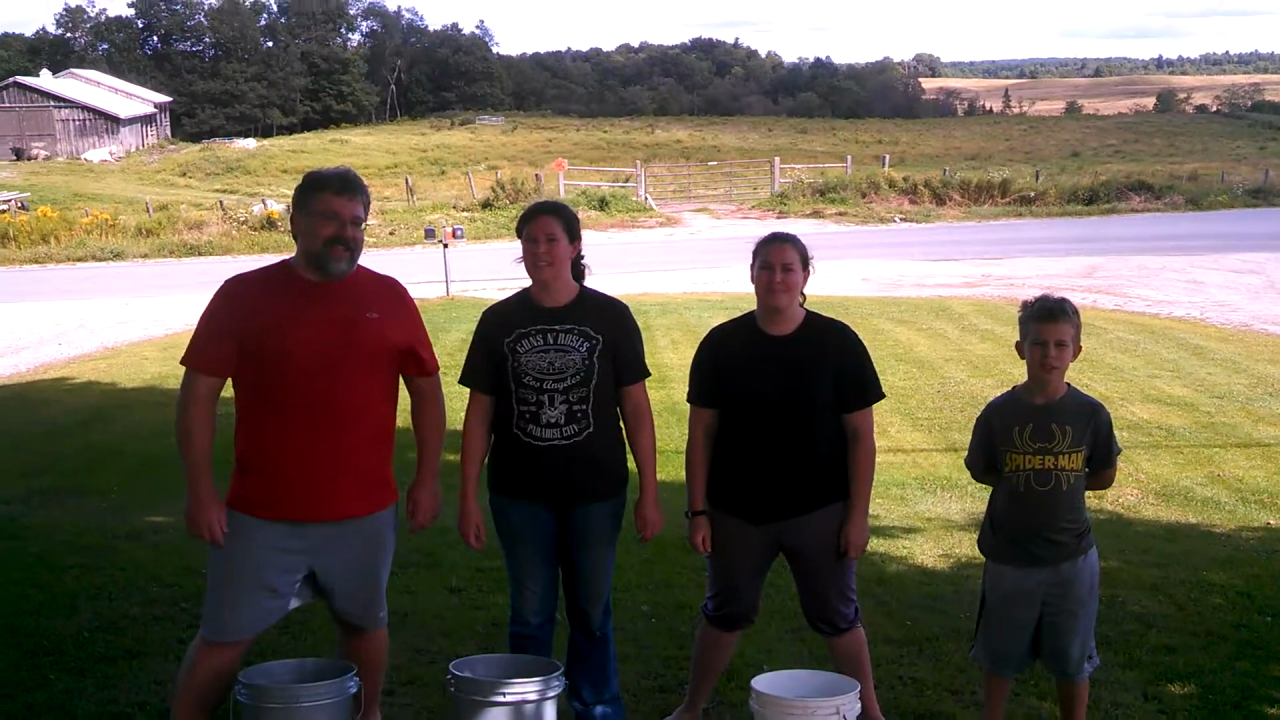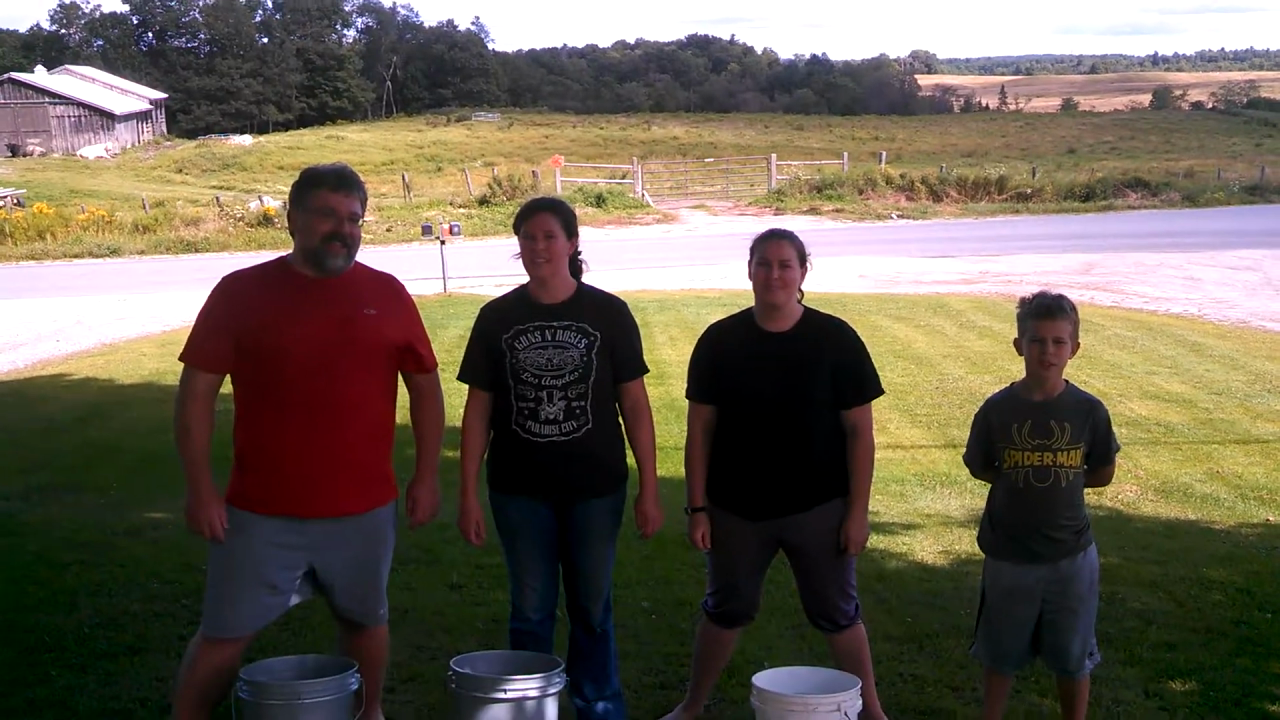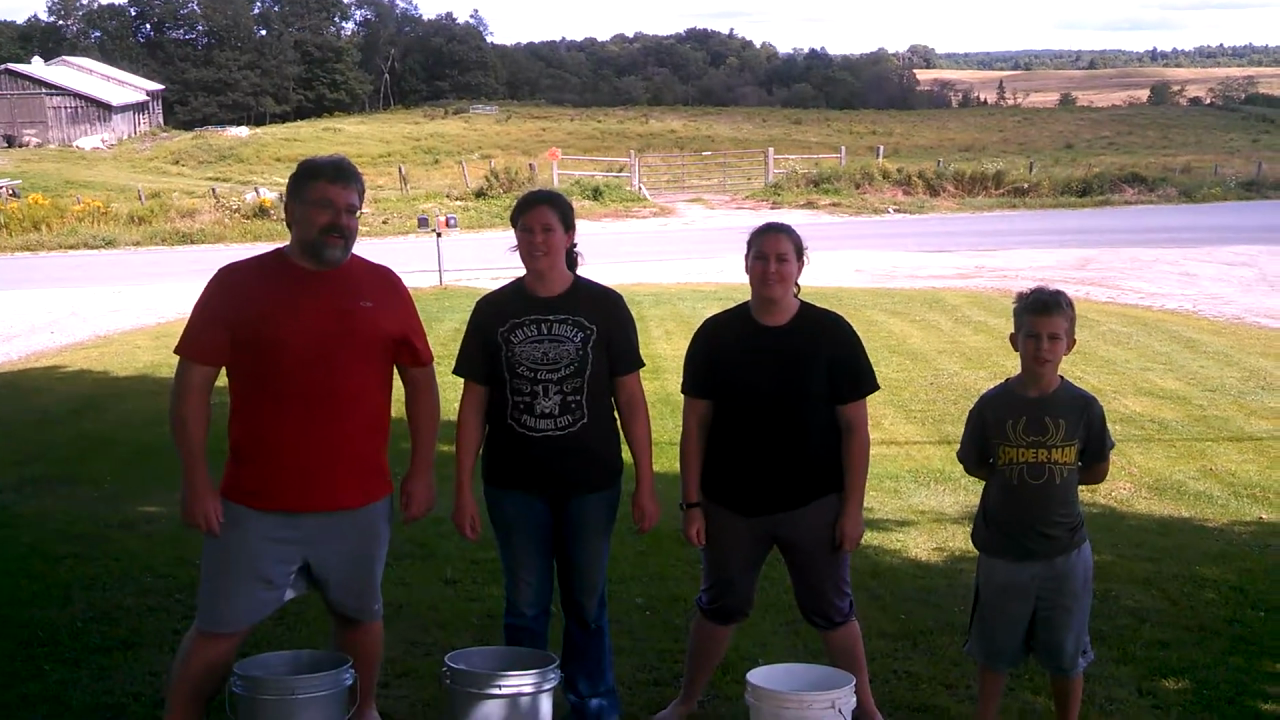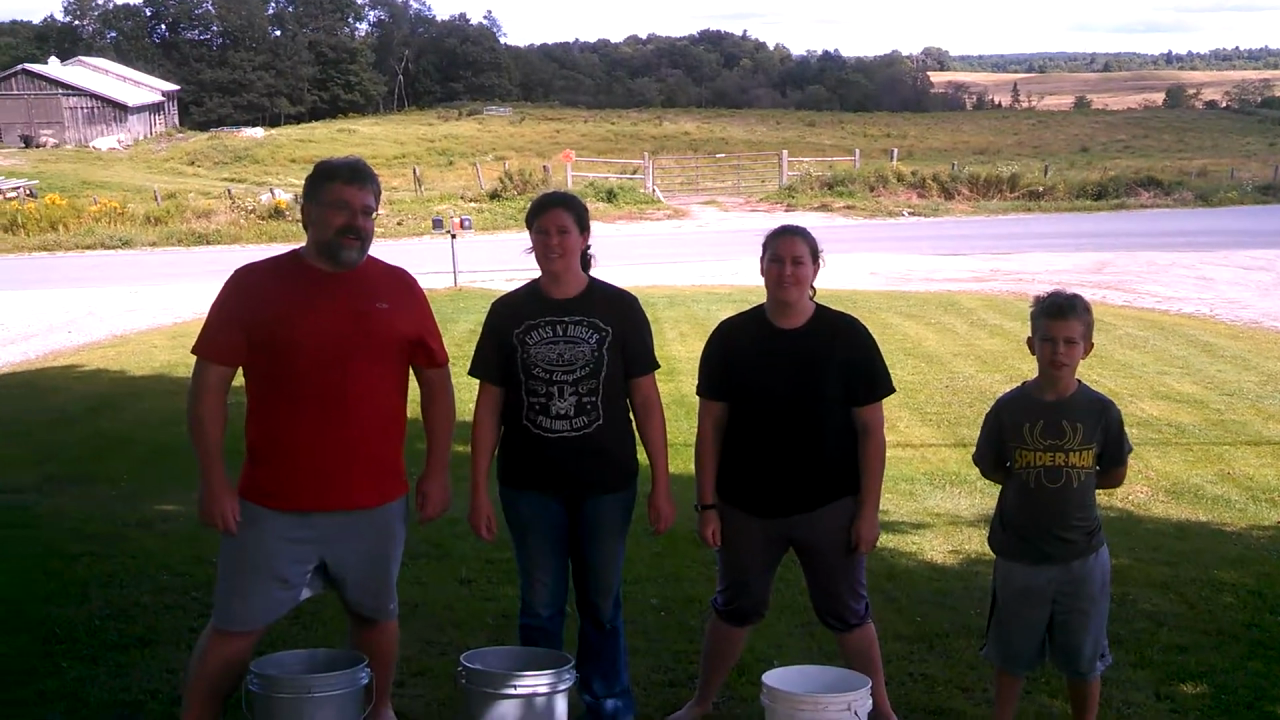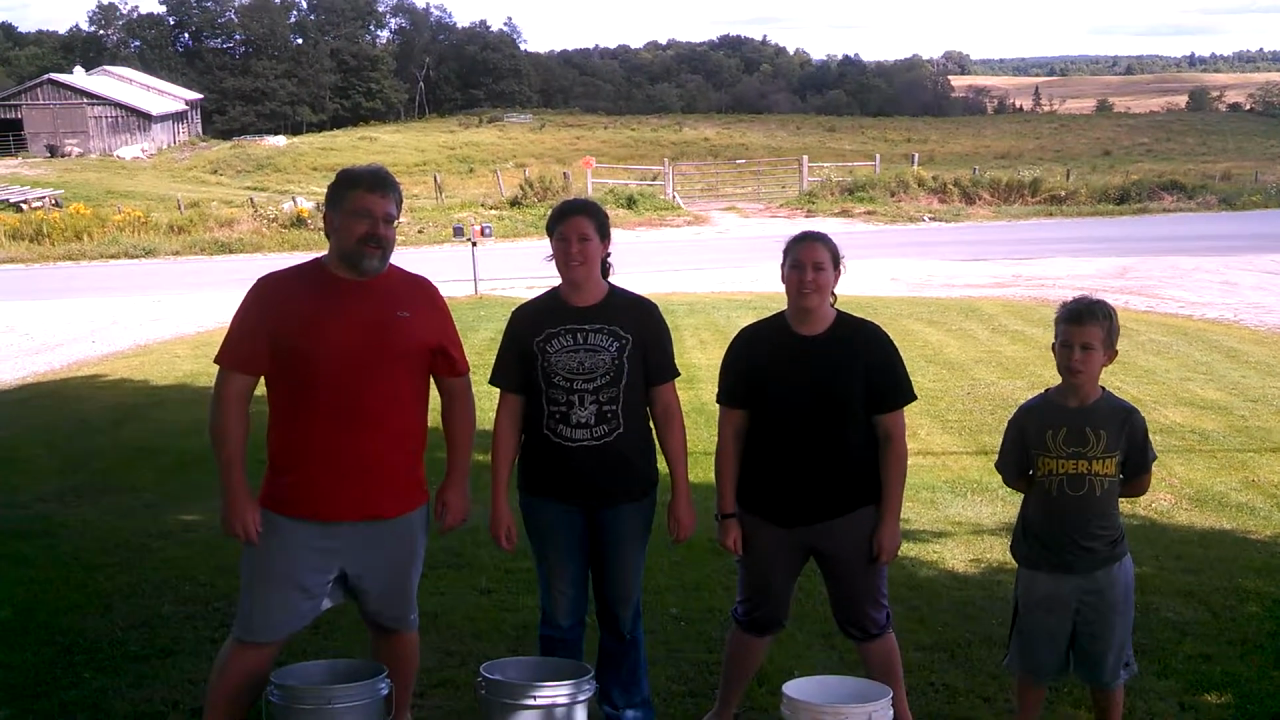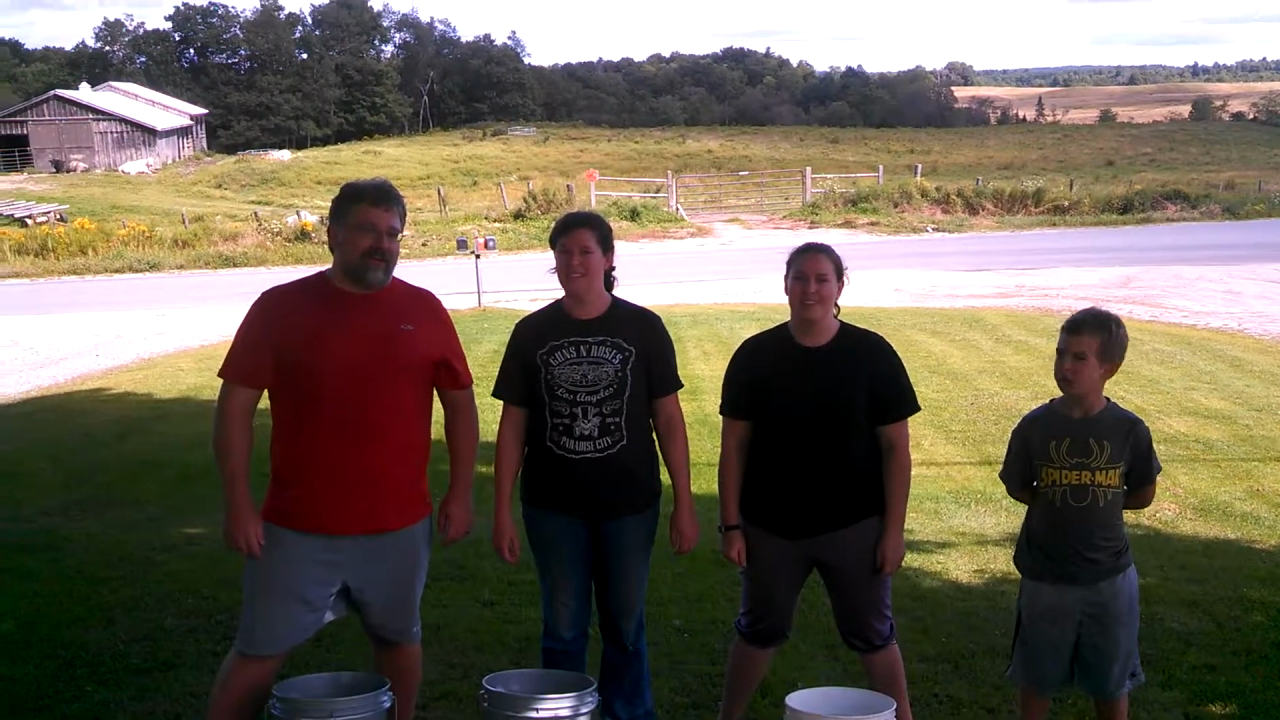
dt=0.1s
person 1, frame 1
left shoulder: (389, 297)
right shoulder: (243, 295)
left elbow: (425, 387)
right elbow: (199, 392)
left wrist: (427, 477)
right wrist: (200, 490)
left hip: (364, 511)
right hip: (261, 514)
left knee: (364, 623)
right knee: (223, 637)
person 1, frame 2
left shoulder: (387, 293)
right shoulder: (240, 291)
left elbow: (424, 383)
right elbow: (197, 389)
left wrist: (426, 474)
right wrist: (200, 487)
left hip: (364, 508)
right hip: (261, 511)
left knee: (364, 619)
right knee: (223, 633)
person 1, frame 3
left shoulder: (383, 286)
right shoulder: (237, 283)
left elbow: (420, 377)
right elbow: (193, 382)
left wrist: (422, 468)
right wrist: (195, 480)
left hip: (359, 502)
right hip: (256, 505)
left knee: (359, 614)
right knee: (218, 628)
person 1, frame 4
left shoulder: (399, 288)
right shoulder: (253, 284)
left elbow: (435, 378)
right elbow: (210, 381)
left wrist: (437, 469)
right wrist: (213, 479)
left hip: (374, 501)
right hip: (273, 503)
left knee: (375, 614)
right knee: (234, 627)
person 1, frame 5
left shoulder: (420, 296)
right shoulder: (275, 293)
left elbow: (456, 387)
right elbow: (232, 391)
left wrist: (458, 478)
right wrist: (235, 490)
left hip: (395, 512)
right hip: (294, 514)
left knee: (395, 625)
right knee: (256, 638)
person 1, frame 6
left shoulder: (424, 310)
right shoulder: (279, 307)
left elbow: (459, 399)
right elbow: (236, 405)
left wrist: (460, 491)
right wrist: (238, 501)
left hip: (398, 524)
right hip: (297, 527)
left knee: (397, 637)
right knee: (258, 650)
person 2, frame 1
left shoulder: (610, 316)
right shoulder: (499, 320)
left elbow: (635, 406)
right elbow: (480, 411)
left wrist: (649, 492)
right wrist: (468, 496)
left hip: (595, 490)
right hip: (520, 492)
left knee: (591, 611)
right knee: (530, 612)
person 2, frame 2
left shoulder: (608, 313)
right shoulder: (497, 317)
left elbow: (634, 402)
right elbow: (479, 407)
left wrist: (648, 489)
right wrist: (468, 493)
left hip: (595, 486)
right hip: (519, 489)
left knee: (591, 608)
right knee: (530, 609)
person 2, frame 3
left shoulder: (605, 306)
right shoulder: (493, 310)
left elbow: (630, 396)
right elbow: (474, 401)
left wrist: (645, 483)
right wrist: (463, 488)
left hip: (590, 481)
right hip: (514, 483)
left knee: (586, 603)
right knee: (525, 605)
person 2, frame 4
left shoulder: (619, 308)
right shoulder: (508, 312)
left elbow: (645, 398)
right elbow: (489, 402)
left wrist: (660, 484)
right wrist: (478, 489)
left hip: (605, 482)
right hip: (529, 484)
left knee: (601, 603)
right knee: (540, 605)
person 2, frame 5
left shoulder: (640, 315)
right shoulder: (528, 320)
left elbow: (665, 406)
right elbow: (510, 412)
left wrist: (681, 493)
right wrist: (499, 498)
left hip: (625, 491)
right hip: (550, 494)
left knee: (621, 614)
right knee: (560, 616)
person 2, frame 6
left shoulder: (643, 328)
right shoulder: (532, 333)
left elbow: (668, 418)
right elbow: (513, 424)
left wrist: (684, 504)
right wrist: (502, 510)
left hip: (629, 504)
right hip: (552, 506)
left knee: (624, 625)
right knee: (563, 627)
person 3, frame 1
left shoulder: (837, 342)
right shoulder: (722, 344)
left elbow: (860, 434)
right elbow: (702, 432)
left wrist: (858, 514)
right wrist: (698, 510)
left hip: (820, 510)
right hip: (738, 510)
left knee: (838, 618)
right knee: (724, 613)
person 3, frame 2
left shoulder: (836, 338)
right shoulder: (719, 340)
left elbow: (859, 430)
right elbow: (701, 428)
left wrist: (857, 510)
right wrist: (697, 506)
left hip: (819, 506)
right hip: (737, 507)
left knee: (838, 614)
right knee: (724, 610)
person 3, frame 3
left shoulder: (832, 333)
right shoulder: (716, 334)
left elbow: (855, 425)
right elbow: (696, 423)
left wrist: (853, 507)
right wrist: (692, 502)
left hip: (814, 502)
right hip: (732, 502)
left knee: (833, 610)
right knee: (719, 606)
person 3, frame 4
left shoulder: (848, 336)
right shoulder: (731, 337)
left elbow: (871, 428)
right elbow: (712, 425)
left wrist: (869, 509)
right wrist: (707, 503)
left hip: (830, 504)
right hip: (747, 505)
left knee: (848, 613)
right knee: (734, 609)
person 3, frame 5
left shoulder: (869, 343)
right shoulder: (751, 344)
left elbow: (892, 436)
right elbow: (731, 433)
left wrist: (890, 519)
right wrist: (728, 512)
left hip: (851, 514)
right hip: (767, 514)
left knee: (869, 623)
right knee: (754, 618)
person 3, frame 6
left shoulder: (872, 354)
right shoulder: (755, 355)
left elbow: (895, 447)
right elbow: (734, 445)
left wrist: (893, 529)
right wrist: (732, 523)
left hip: (854, 525)
right hip: (771, 526)
left knee: (872, 635)
right knee: (758, 629)
person 4, frame 1
left shoulder: (1090, 413)
right shoulder: (999, 412)
left elbow: (1105, 477)
right elbow: (980, 472)
left wrist: (1061, 487)
right wrist: (1022, 487)
left hip: (1072, 557)
right hip: (1009, 556)
left knee: (1073, 660)
right knee: (1000, 656)
person 4, frame 2
left shoulder: (1089, 410)
right shoulder: (997, 409)
left elbow: (1103, 474)
right elbow: (979, 468)
left wrist: (1060, 483)
right wrist: (1019, 483)
left hip: (1071, 554)
right hip: (1008, 554)
left knee: (1074, 658)
right knee: (1000, 654)
person 4, frame 3
left shoulder: (1084, 407)
right shoulder: (992, 405)
left elbow: (1098, 471)
right elbow: (973, 465)
left wrist: (1055, 480)
right wrist: (1012, 480)
left hip: (1065, 551)
right hip: (1002, 551)
left knee: (1067, 655)
right knee: (994, 651)
person 4, frame 4
left shoulder: (1101, 411)
right shoulder: (1008, 408)
left elbow: (1115, 476)
right elbow: (991, 469)
left wrist: (1071, 484)
right wrist: (1032, 485)
left hip: (1082, 556)
right hip: (1019, 555)
left knee: (1084, 660)
right knee: (1011, 655)
person 4, frame 5
left shoulder: (1125, 418)
right shoulder: (1031, 415)
left elbow: (1139, 484)
right elbow: (1013, 478)
left wrist: (1096, 493)
right wrist: (1052, 493)
left hip: (1106, 564)
right hip: (1042, 564)
left knee: (1108, 669)
right knee: (1034, 664)
person 4, frame 6
left shoulder: (1129, 429)
right shoulder: (1035, 426)
left elbow: (1144, 496)
right elbow: (1018, 489)
left wrist: (1100, 505)
right wrist: (1057, 505)
left hip: (1109, 576)
right hip: (1045, 575)
left knee: (1112, 680)
right knee: (1038, 675)
